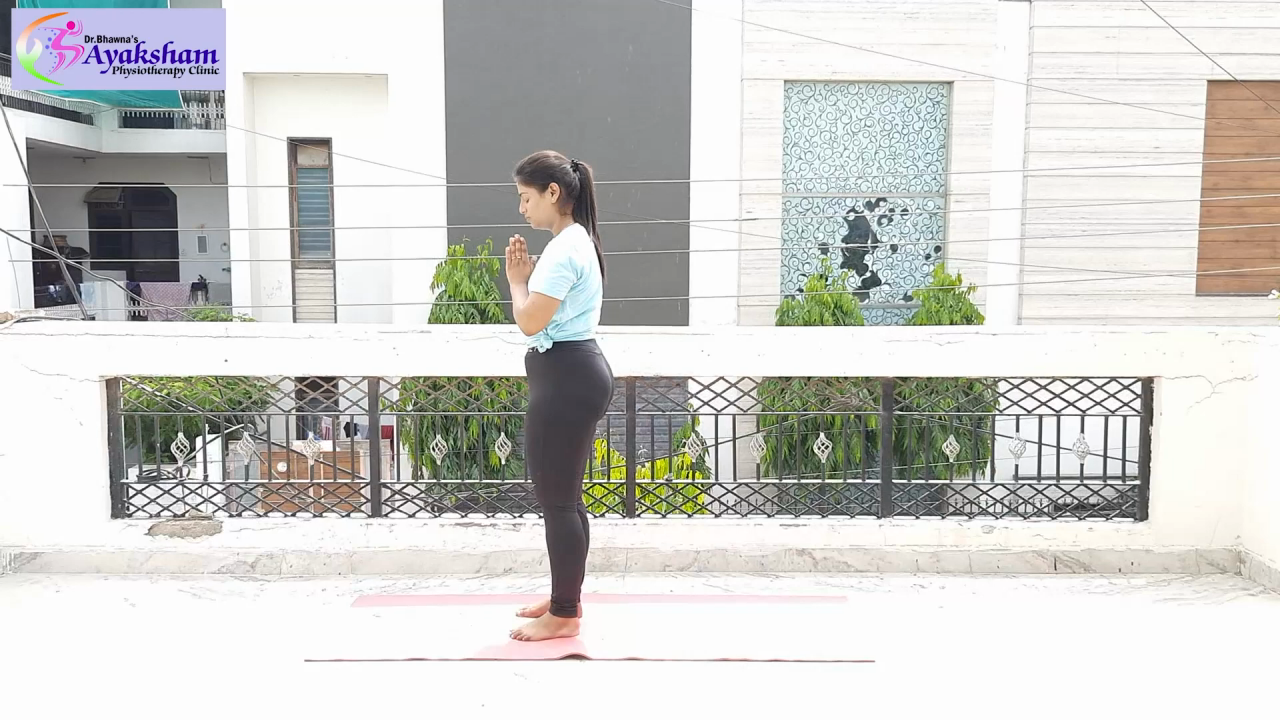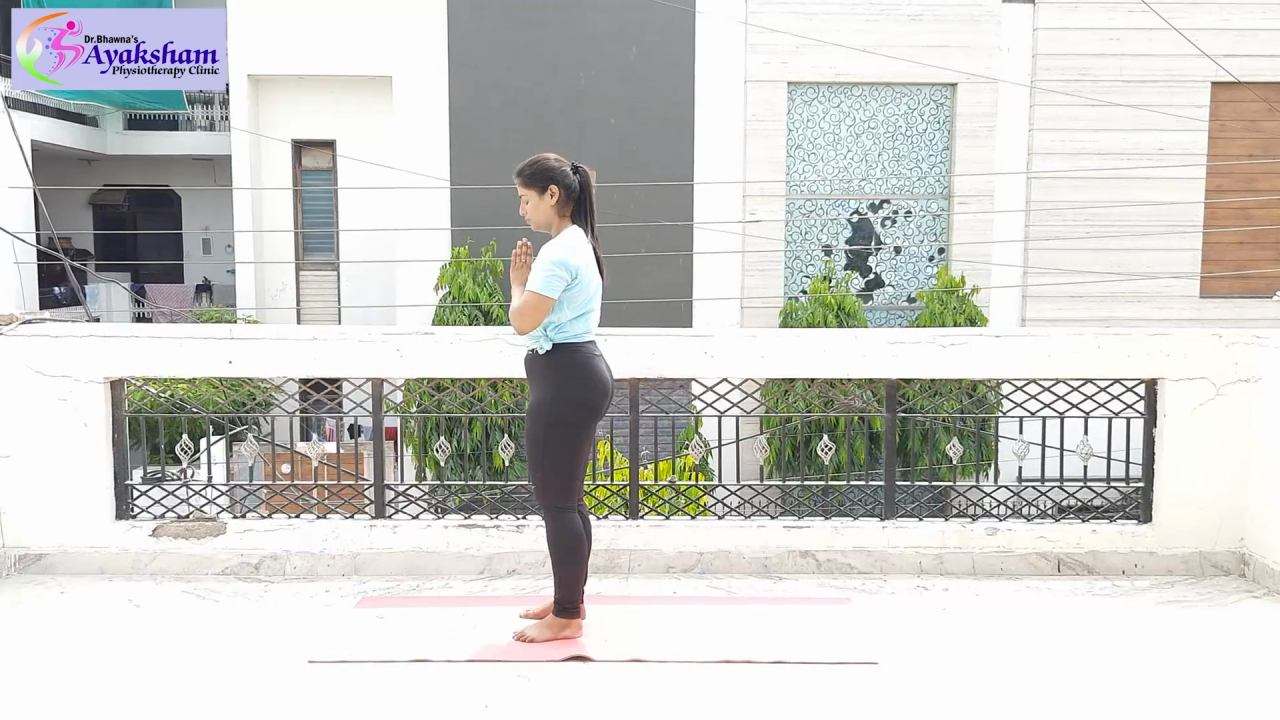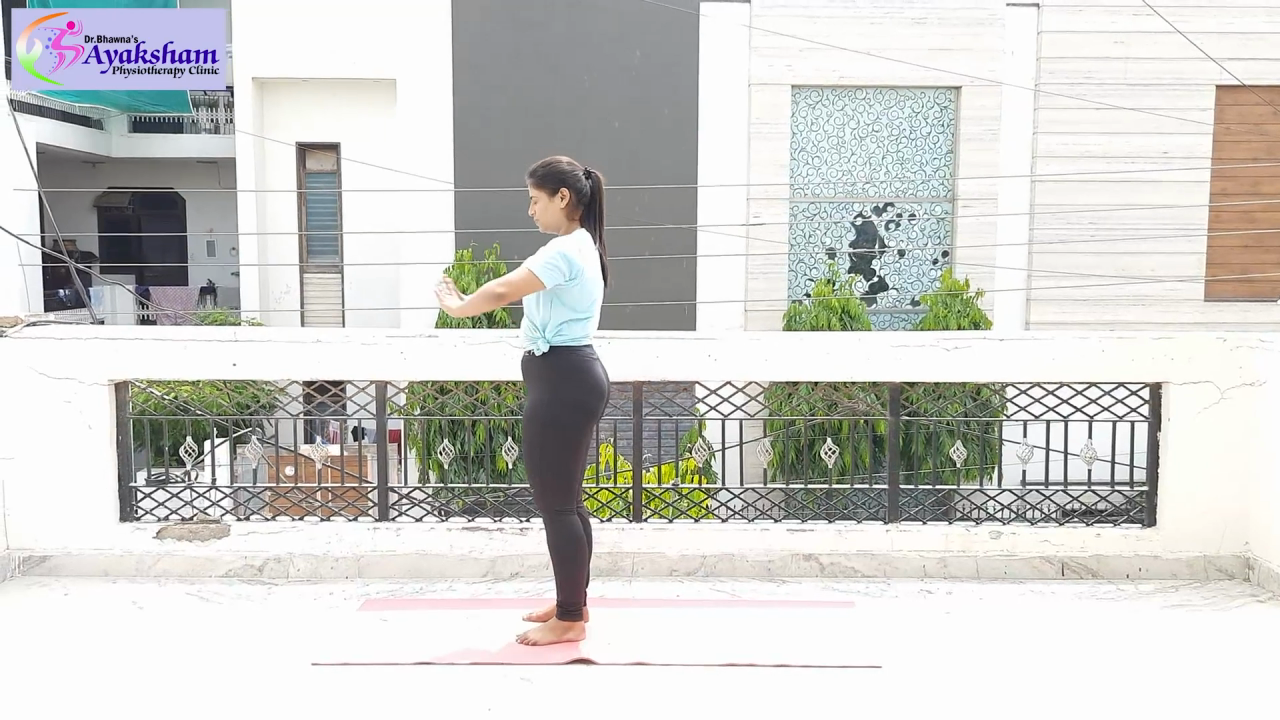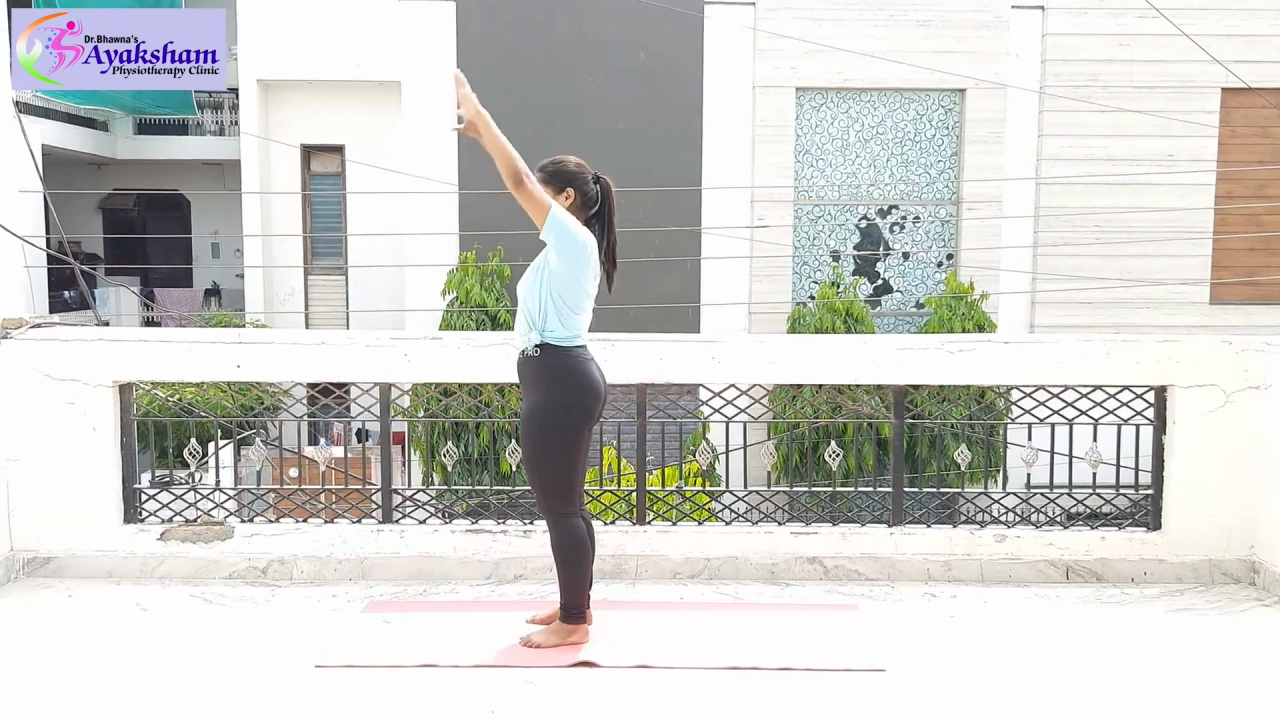
dt=0.4s
person 1, frame 1
left shoulder: (563, 250)
right shoulder: (575, 242)
left elbow: (529, 322)
left wrist: (516, 282)
right wrist: (528, 277)
left hip: (566, 378)
right hip: (575, 374)
left knee: (555, 499)
right knee: (565, 496)
left ankle: (564, 615)
right ankle: (566, 599)
person 1, frame 2
left shoulder: (559, 252)
right shoulder: (575, 244)
left elbow: (523, 321)
left wrist: (517, 284)
right wrist: (527, 278)
left hip: (565, 379)
right hip: (577, 374)
left knee: (555, 501)
right knee: (566, 498)
left ankle: (566, 616)
right ankle: (570, 599)
person 1, frame 3
left shoulder: (564, 251)
right shoulder: (578, 248)
left elbow: (502, 292)
right elbow: (520, 291)
left wrist: (458, 305)
right wrist: (474, 300)
left hip: (563, 381)
right hip: (573, 378)
left knee: (555, 502)
right knee: (564, 499)
left ankle: (569, 620)
right ankle: (573, 603)
person 1, frame 4
left shoulder: (573, 239)
right shoulder: (565, 246)
left elbow: (519, 181)
right elbow: (526, 185)
left wrist: (479, 121)
right wrist: (482, 127)
left hip: (560, 383)
right hip: (563, 381)
left knee: (559, 505)
right knee: (565, 502)
left ankle: (574, 623)
right ankle: (575, 605)
